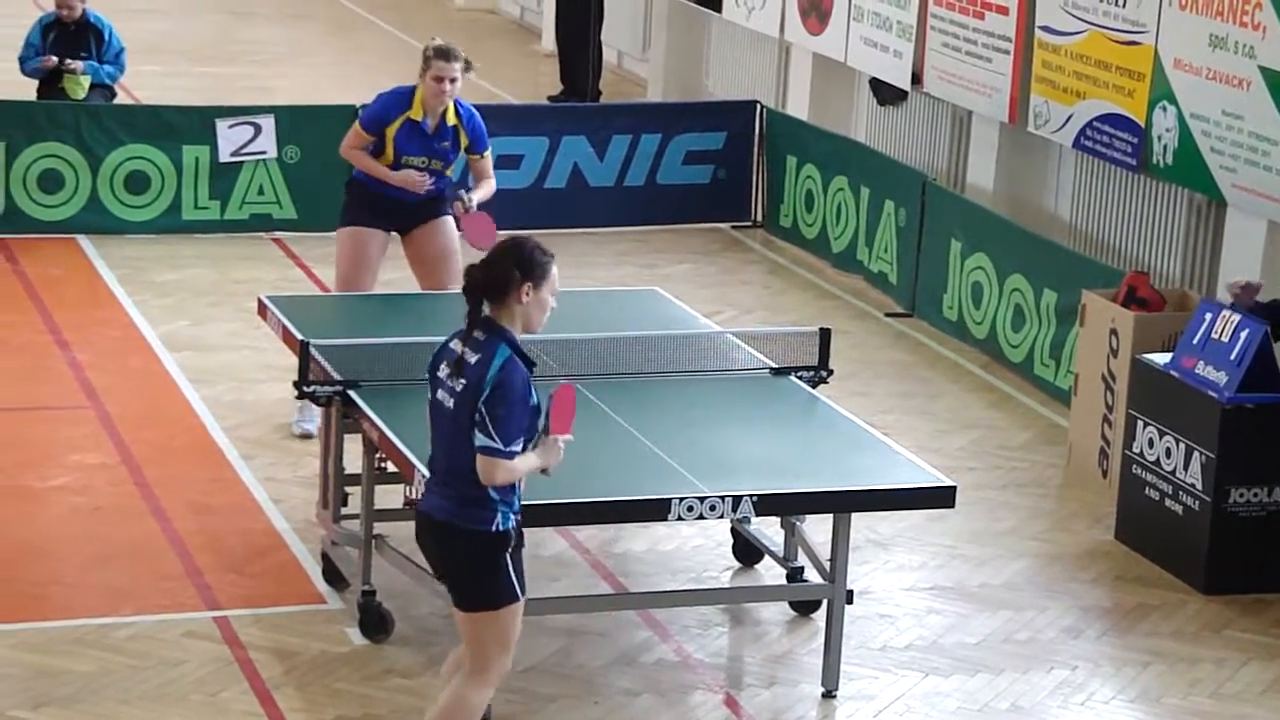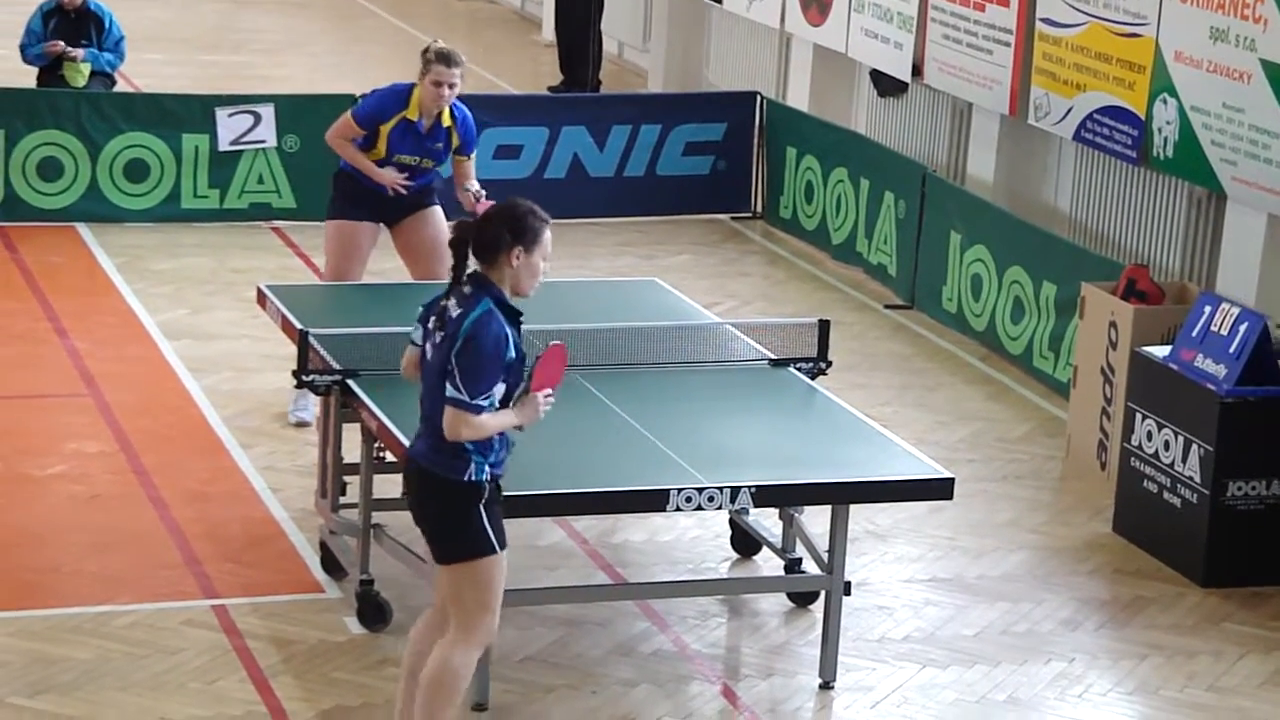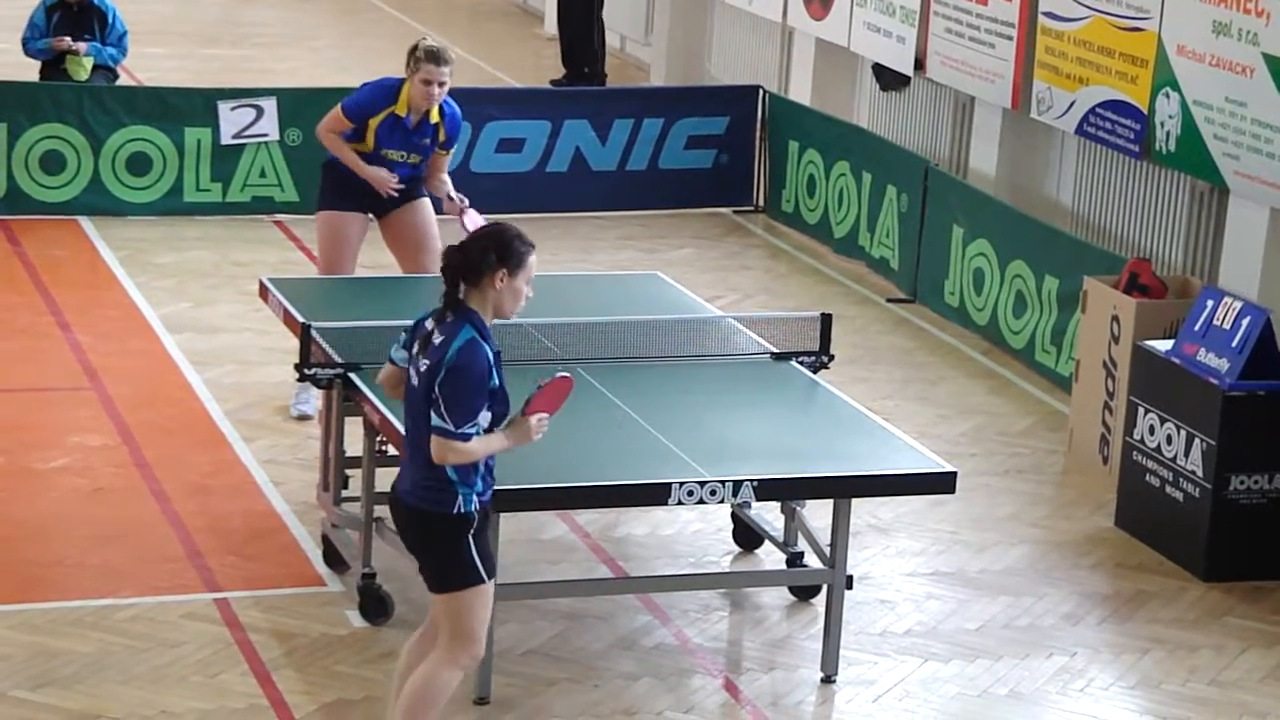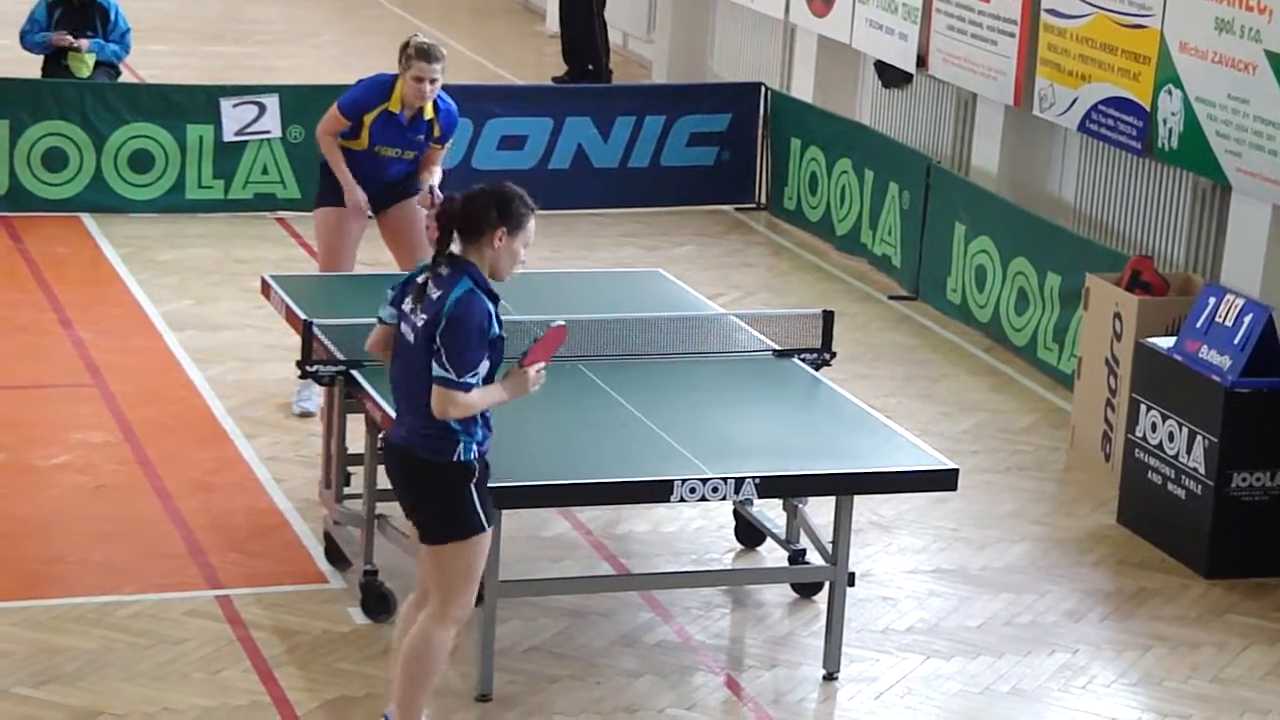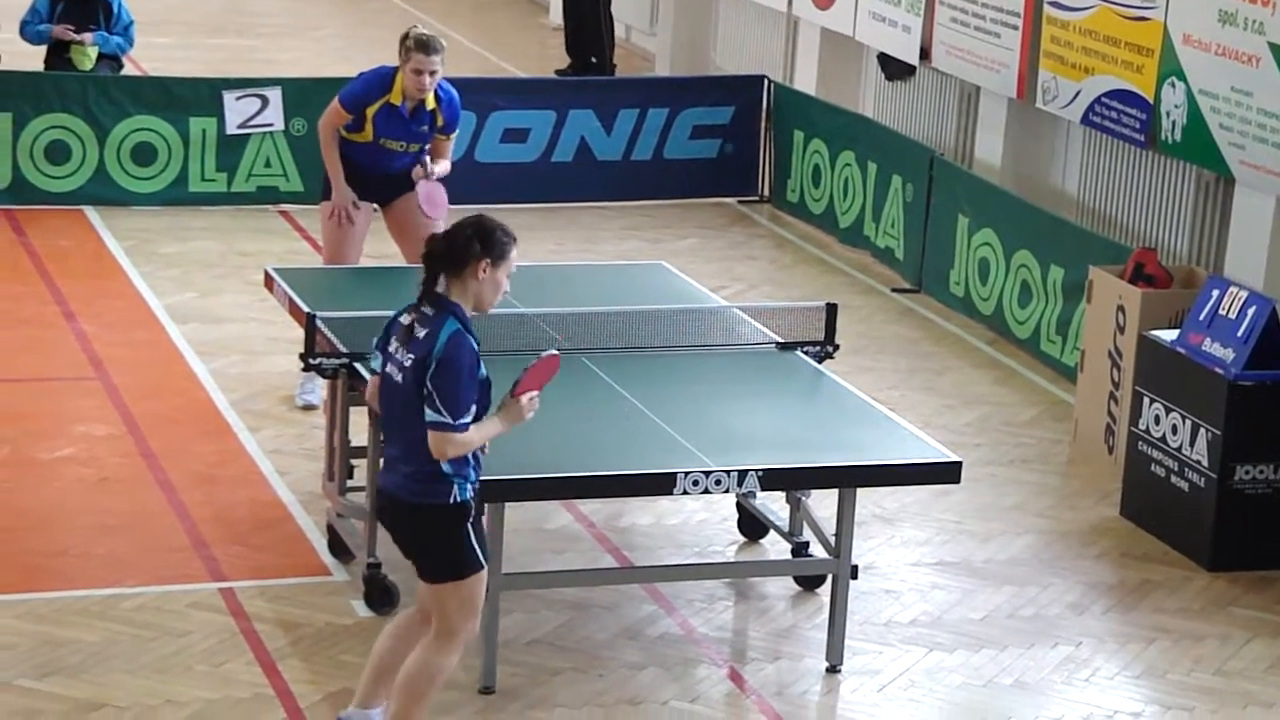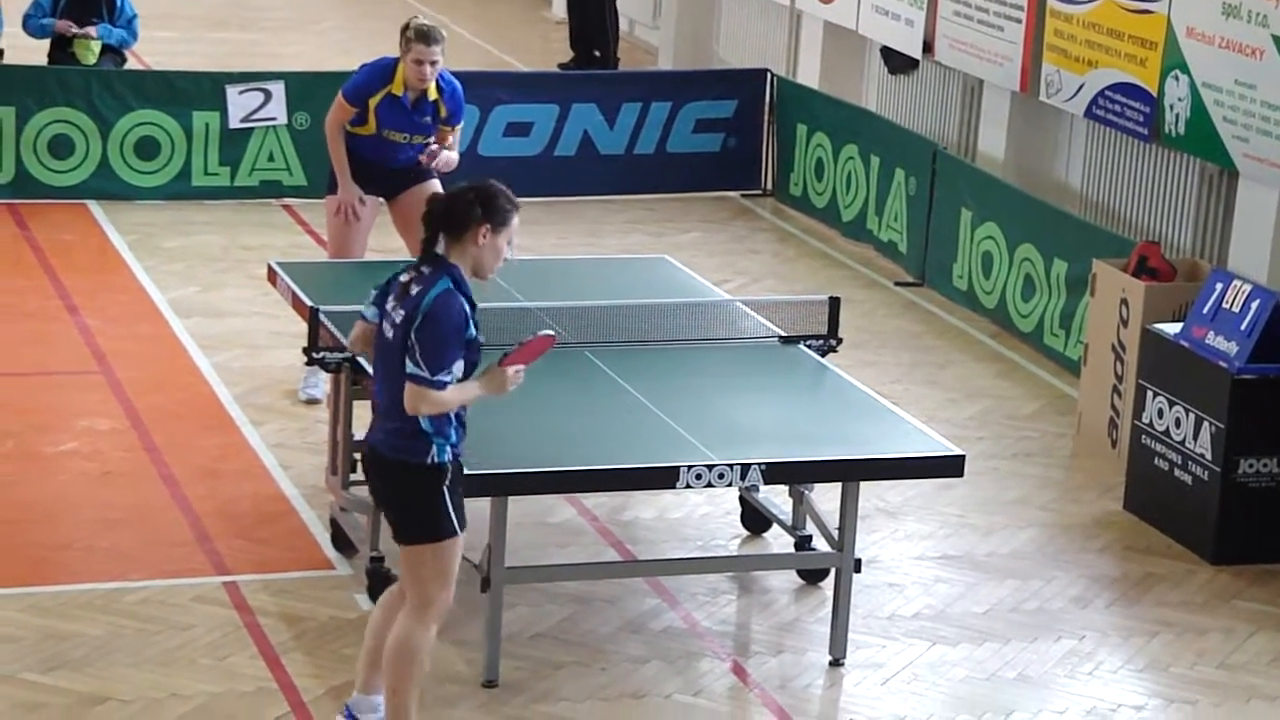
dt=0.2s
person 1, frame 1
left shoulder: (454, 348)
right shoulder: (509, 374)
right elbow: (493, 473)
right wrist: (541, 457)
left hip: (437, 520)
right hip: (480, 533)
left knee: (477, 652)
right knee: (488, 668)
person 1, frame 2
left shoulder: (449, 301)
right shoulder: (488, 329)
left elbow: (413, 366)
right elbow: (460, 424)
right wrist: (520, 413)
left hip: (430, 476)
right hip: (460, 488)
left knee: (449, 609)
right knee: (474, 629)
person 1, frame 3
left shoulder: (430, 326)
right shoulder: (471, 355)
left elbow: (388, 382)
right elbow: (447, 451)
right wrist: (510, 436)
left hip: (415, 501)
right hip: (449, 513)
left knee: (442, 632)
right knee: (461, 653)
person 1, frame 4
left shoulder: (419, 281)
right shoulder: (470, 308)
left elbow: (377, 345)
right elbow: (450, 404)
right wrist: (509, 387)
left hip: (406, 454)
right hip: (445, 467)
left knee: (434, 589)
right knee: (452, 607)
person 1, frame 5
left shoulder: (405, 320)
right shoulder: (456, 346)
left elbow: (376, 397)
right elbow: (446, 444)
right wrist: (505, 418)
left hip: (397, 493)
right hip: (439, 505)
left knee: (430, 612)
right knee: (453, 632)
person 1, frame 6
left shoulder: (408, 278)
right shoulder: (447, 304)
left elbow: (360, 339)
right elbow: (422, 401)
right wrist: (486, 384)
left hip: (391, 457)
right hip: (421, 468)
left knee: (414, 587)
right knee: (431, 602)
person 2, frame 1
left shoulder: (470, 122)
right shoulder: (391, 105)
left elbow: (487, 180)
right elbow: (349, 149)
left wrist: (473, 198)
right wrist: (393, 176)
left hip: (429, 205)
right hip: (371, 200)
right ankle: (310, 398)
person 2, frame 2
left shoulder: (462, 123)
right shoulder: (386, 102)
left elbow: (464, 180)
right elbow: (336, 137)
left wrist: (471, 195)
right wrist: (375, 173)
left hip: (417, 196)
right hip: (359, 191)
right ankle: (306, 388)
person 2, frame 3
left shoulder: (450, 118)
right shoulder: (376, 96)
left elbow: (435, 174)
right elbow: (326, 131)
left wrist: (449, 196)
right wrist: (367, 171)
left hip: (404, 188)
right hip: (348, 181)
left knee: (432, 279)
right ankle: (308, 382)
person 2, frame 4
left shoulder: (445, 112)
right shoulder: (370, 92)
left elbow: (430, 165)
right elbow: (325, 132)
left wrist: (429, 186)
right wrist: (349, 186)
left hip: (400, 185)
right hip: (346, 181)
right knee: (332, 279)
right ankle: (309, 379)
person 2, frame 5
left shoulder: (448, 102)
right shoulder: (371, 85)
left elbow: (442, 160)
right elbow: (326, 128)
left wrist: (433, 171)
right wrist: (338, 187)
left hip: (406, 178)
right hip: (352, 173)
right knee: (337, 272)
right ankle: (313, 371)
person 2, frame 6
left shoulder: (450, 93)
right shoulder: (373, 76)
left elbow: (451, 153)
right elbow: (333, 125)
left wrist: (442, 158)
right wrist: (345, 184)
left hip: (413, 170)
right hip: (359, 167)
right ankle: (317, 364)
